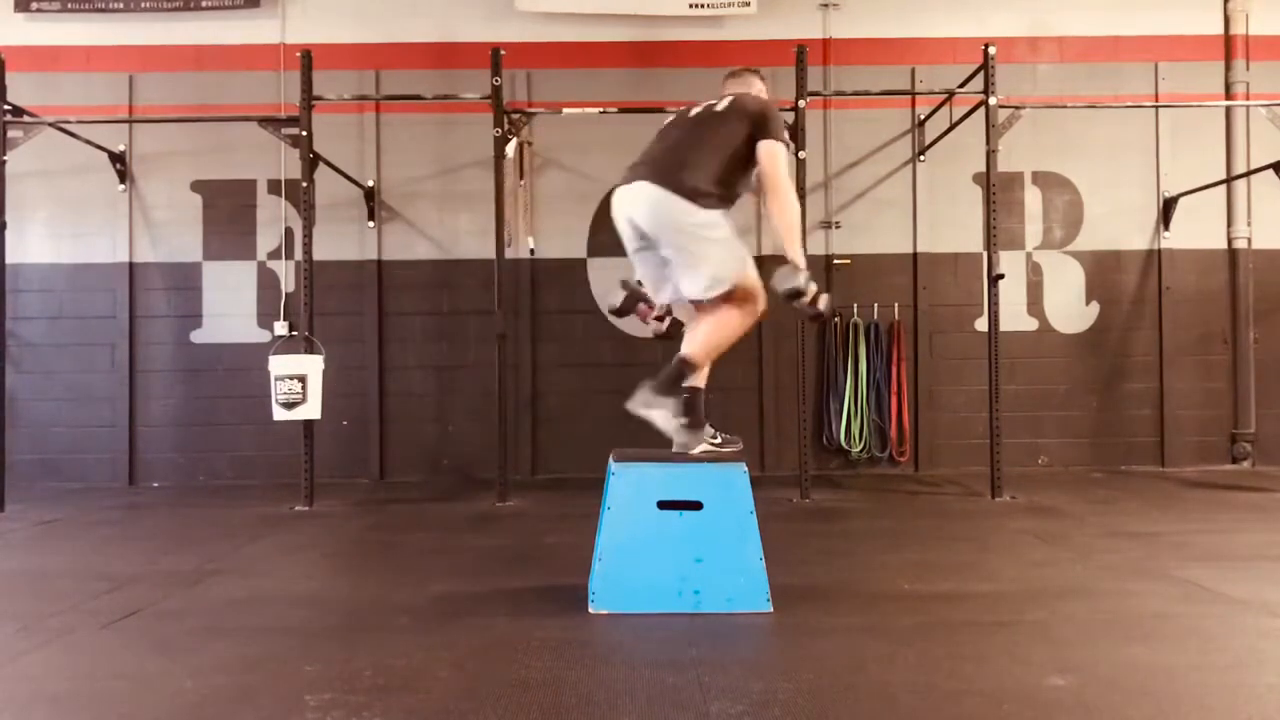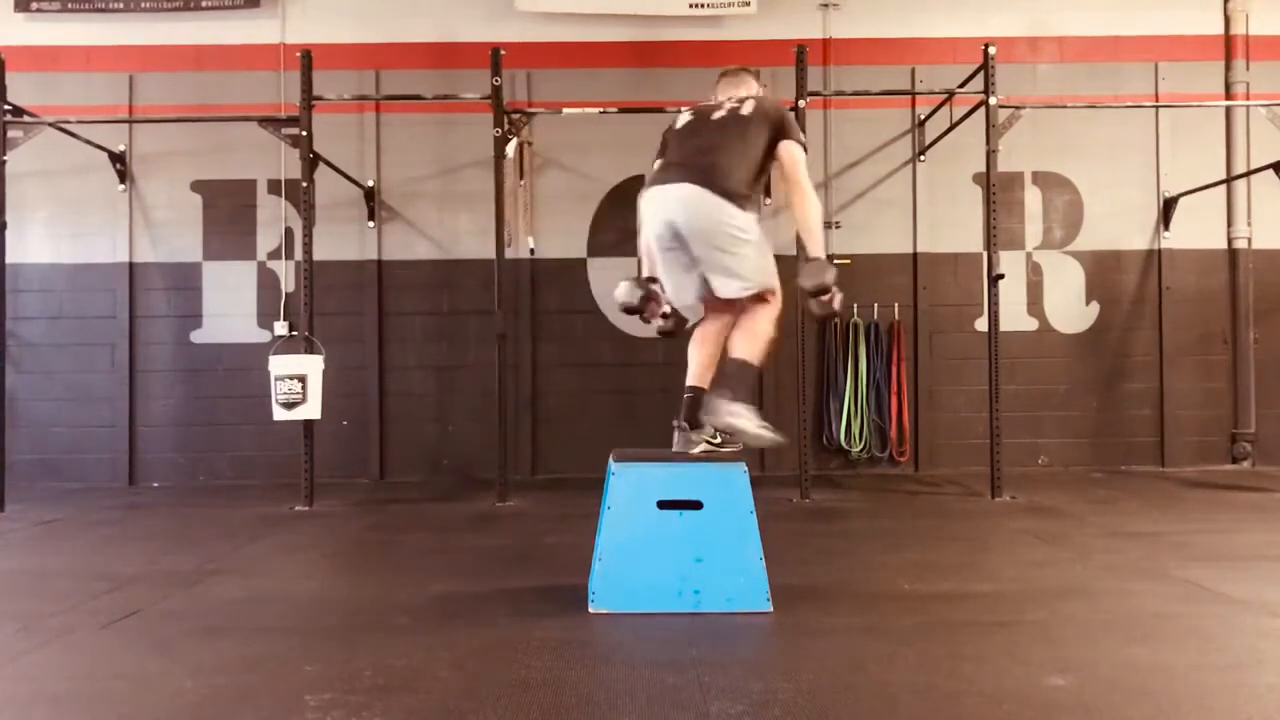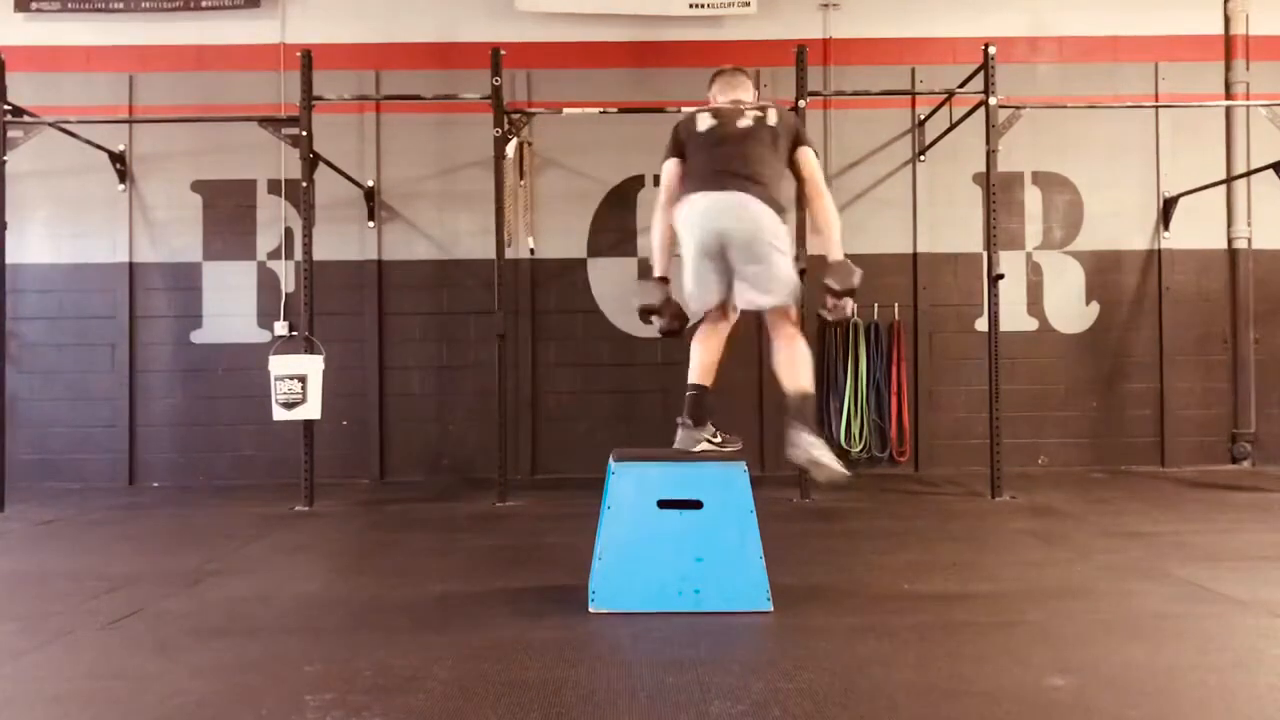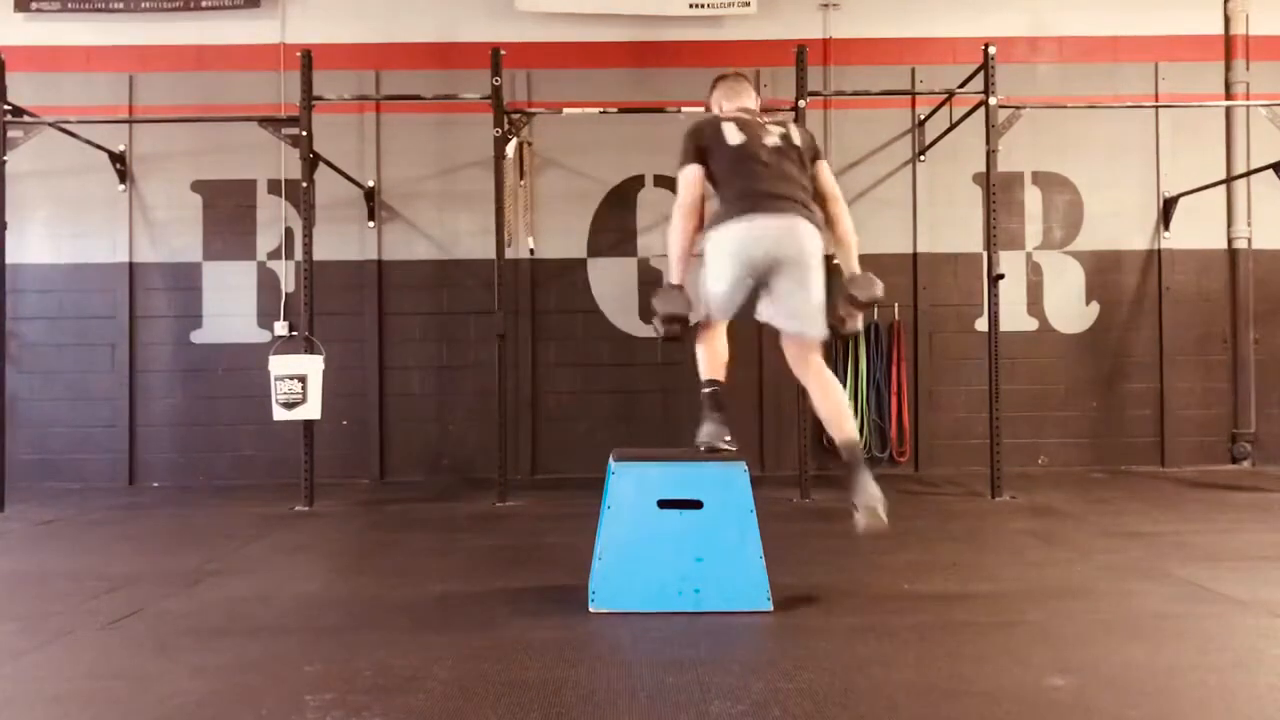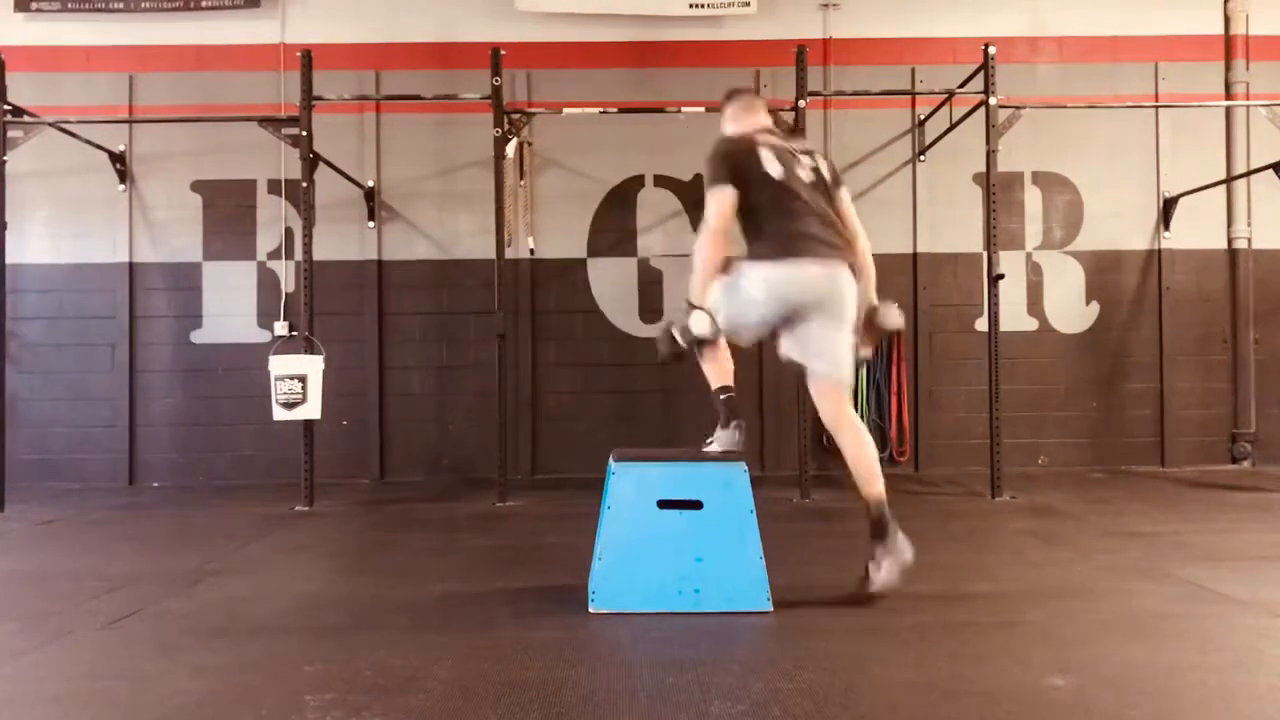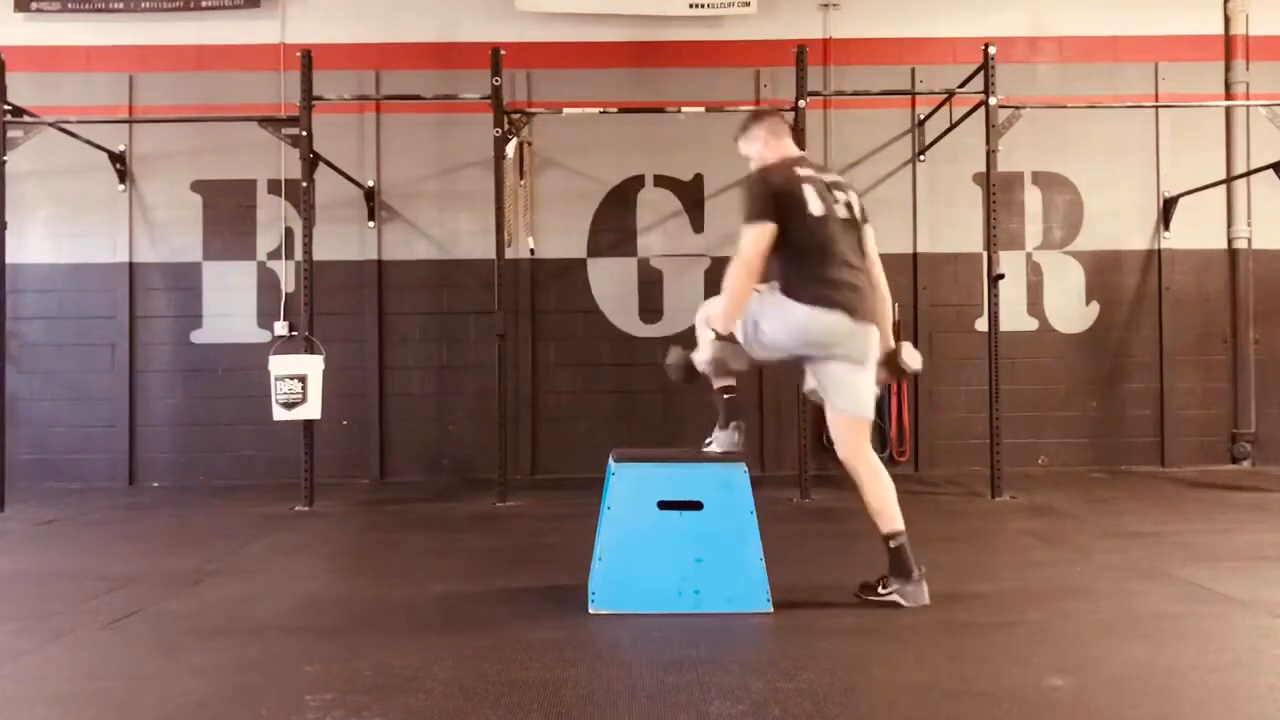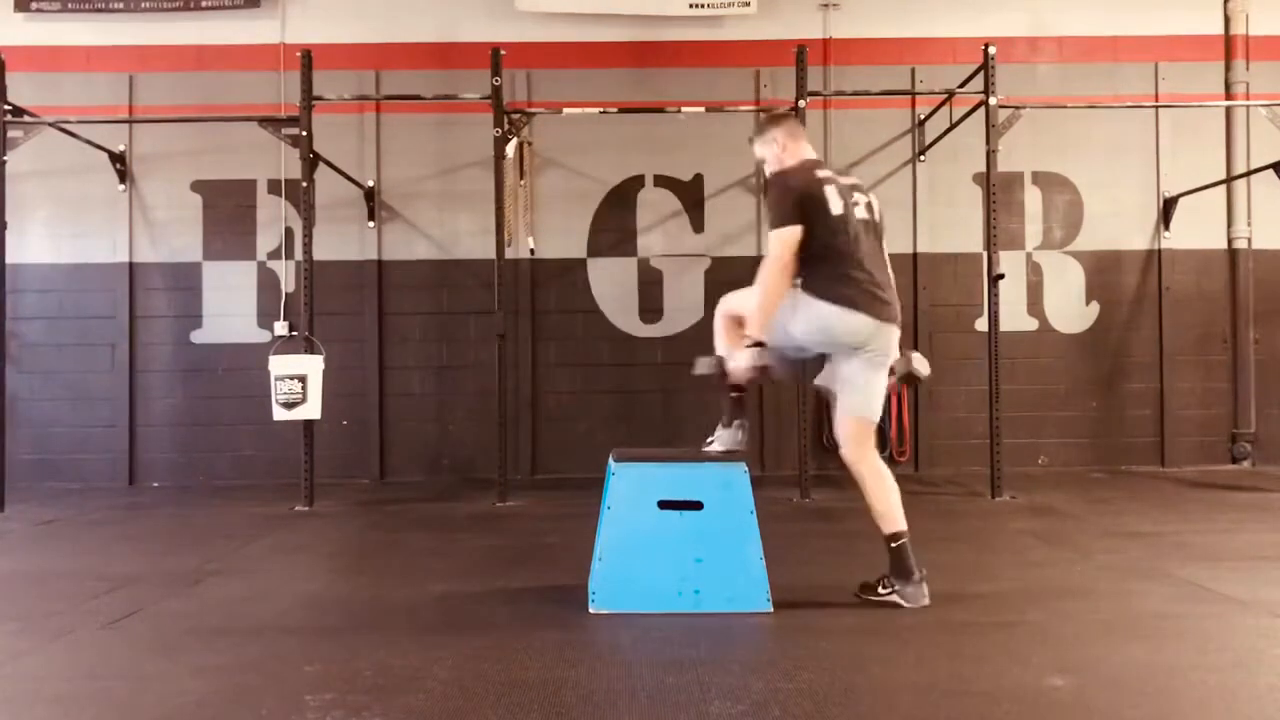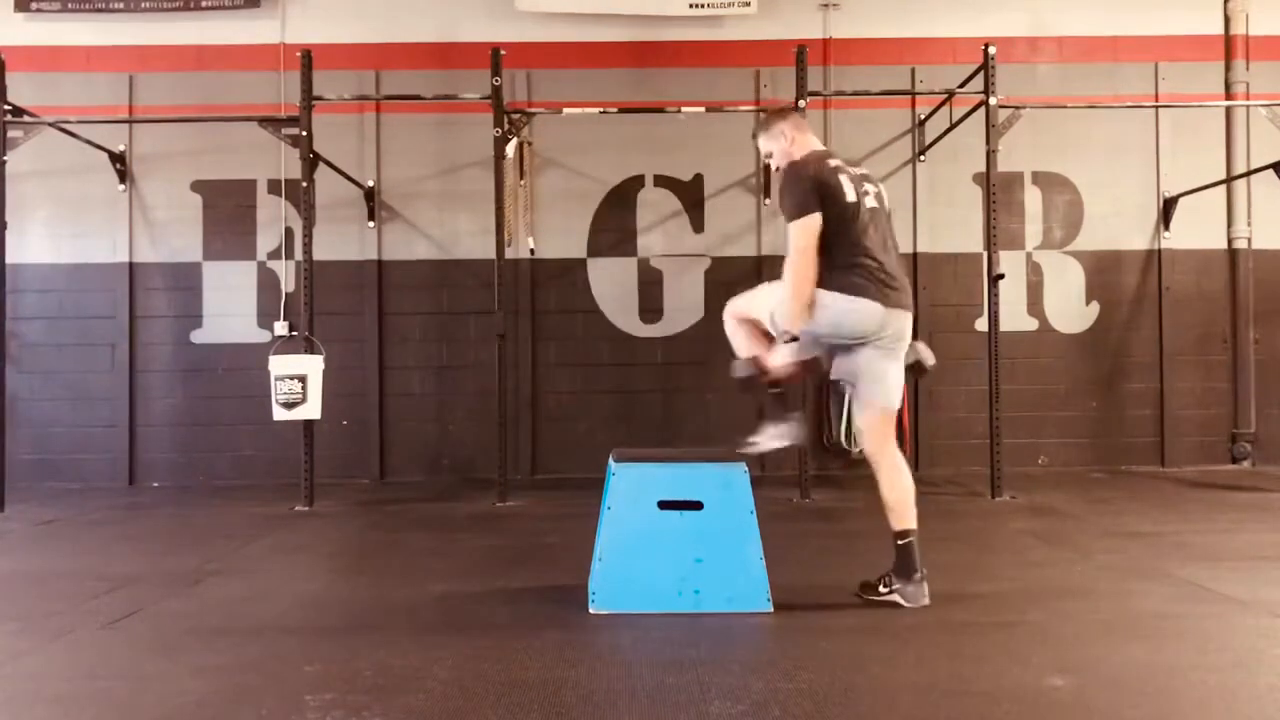
dt=0.1s
person 1, frame 1
left shoulder: (692, 116)
right shoulder: (761, 110)
right elbow: (777, 189)
left wrist: (646, 279)
right wrist: (798, 266)
left hip: (630, 198)
right hip: (678, 203)
left knee: (711, 310)
right knee: (748, 300)
left ankle: (692, 424)
right ankle: (661, 390)
person 1, frame 2
left shoulder: (686, 119)
right shoulder: (771, 111)
right elbow: (798, 185)
left wrist: (654, 277)
right wrist: (816, 258)
left hip: (664, 201)
right hip: (715, 202)
left knee: (717, 314)
right knee: (763, 302)
left ankle: (693, 425)
right ankle: (731, 398)
person 1, frame 3
left shoulder: (691, 122)
right shoulder: (781, 117)
left elbow: (665, 198)
right elbow: (817, 190)
left wrist: (658, 278)
right wrist: (836, 262)
left hip: (697, 208)
right hip: (754, 212)
left knee: (717, 317)
right knee: (784, 326)
left ankle: (694, 422)
right ankle: (803, 431)
person 1, frame 4
left shoulder: (704, 130)
right shoulder: (793, 129)
left elbow: (687, 207)
right elbow: (835, 202)
left wrist: (674, 283)
right wrist: (854, 271)
left hip: (744, 231)
right hip: (799, 232)
left knee: (710, 321)
right knee: (809, 365)
left ankle: (714, 418)
right ankle: (860, 480)
person 1, frame 5
left shoulder: (729, 150)
right shoulder: (814, 156)
left elbow: (715, 230)
right elbow: (855, 233)
left wrist: (696, 308)
right wrist: (871, 302)
left hip: (777, 273)
right hip: (833, 278)
left knee: (709, 327)
right knee: (839, 414)
left ankle: (727, 420)
right ankle: (887, 539)
person 1, frame 6
left shoulder: (766, 181)
right shoulder: (840, 185)
left elbow: (749, 262)
right elbow: (873, 267)
left wrist: (718, 337)
right wrist: (887, 342)
left hip: (805, 312)
right hip: (858, 324)
left knee: (712, 314)
right knee: (856, 452)
left ankle: (728, 426)
right ankle: (906, 575)
person 1, frame 7
left shoulder: (788, 183)
right shoulder: (858, 190)
left elbow: (779, 266)
left wrist: (751, 345)
right wrist: (895, 350)
left hip: (828, 309)
right hip: (879, 323)
left knee: (729, 309)
right knee: (860, 453)
left ankle: (733, 424)
right ankle: (907, 575)
person 1, frame 8
left shoulder: (800, 175)
right shoulder: (861, 177)
left elbow: (802, 256)
left wrist: (791, 337)
right wrist: (907, 341)
left hip: (843, 300)
right hip: (894, 311)
left knee: (738, 311)
right knee: (881, 445)
left ankle: (784, 417)
right ankle: (909, 575)
